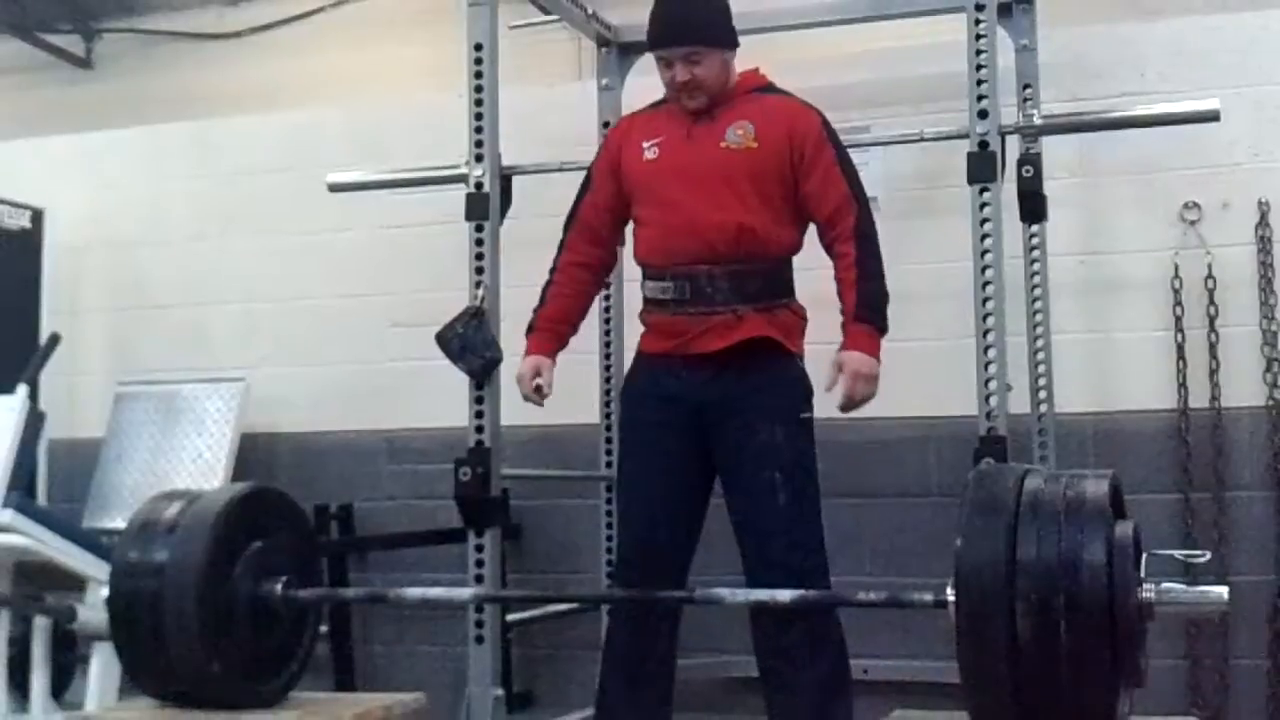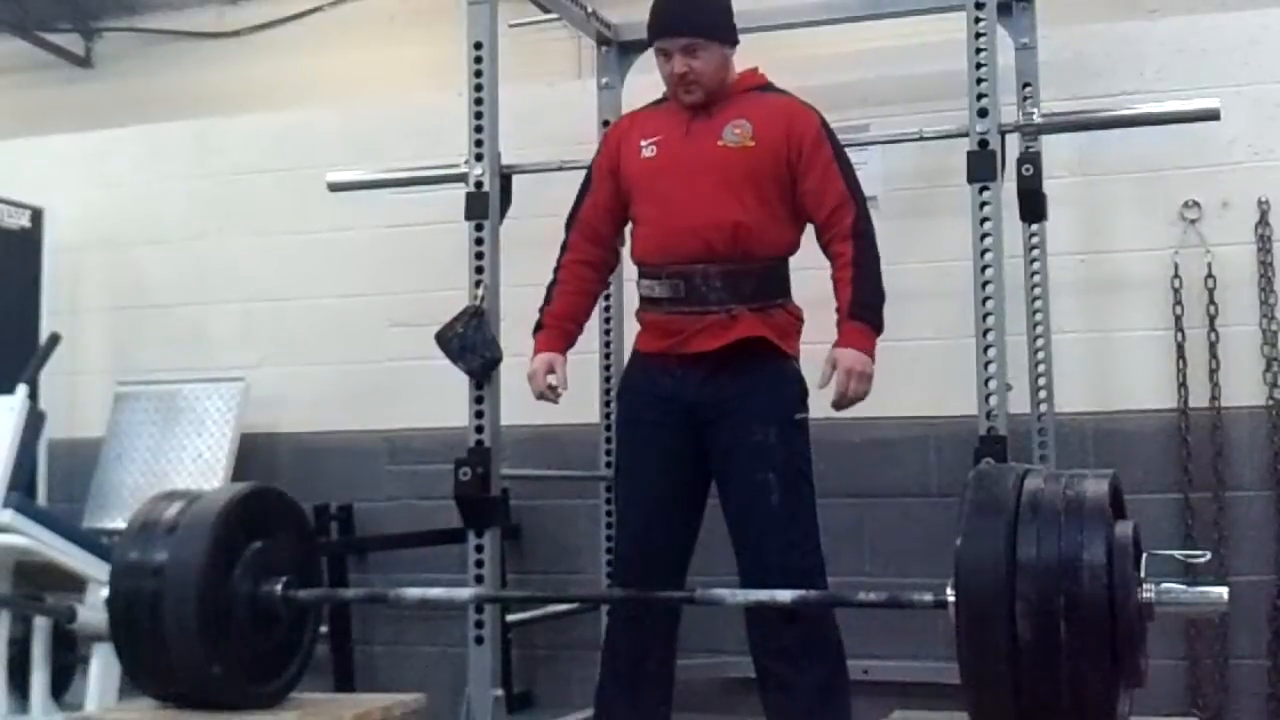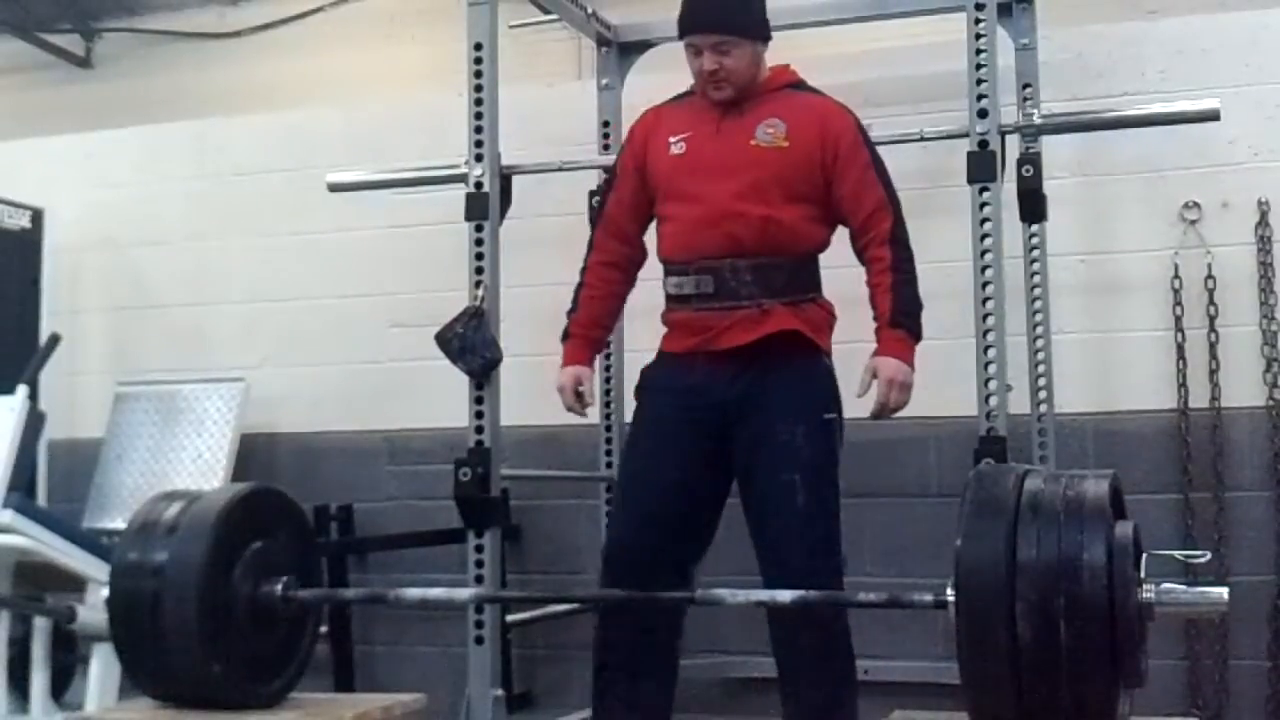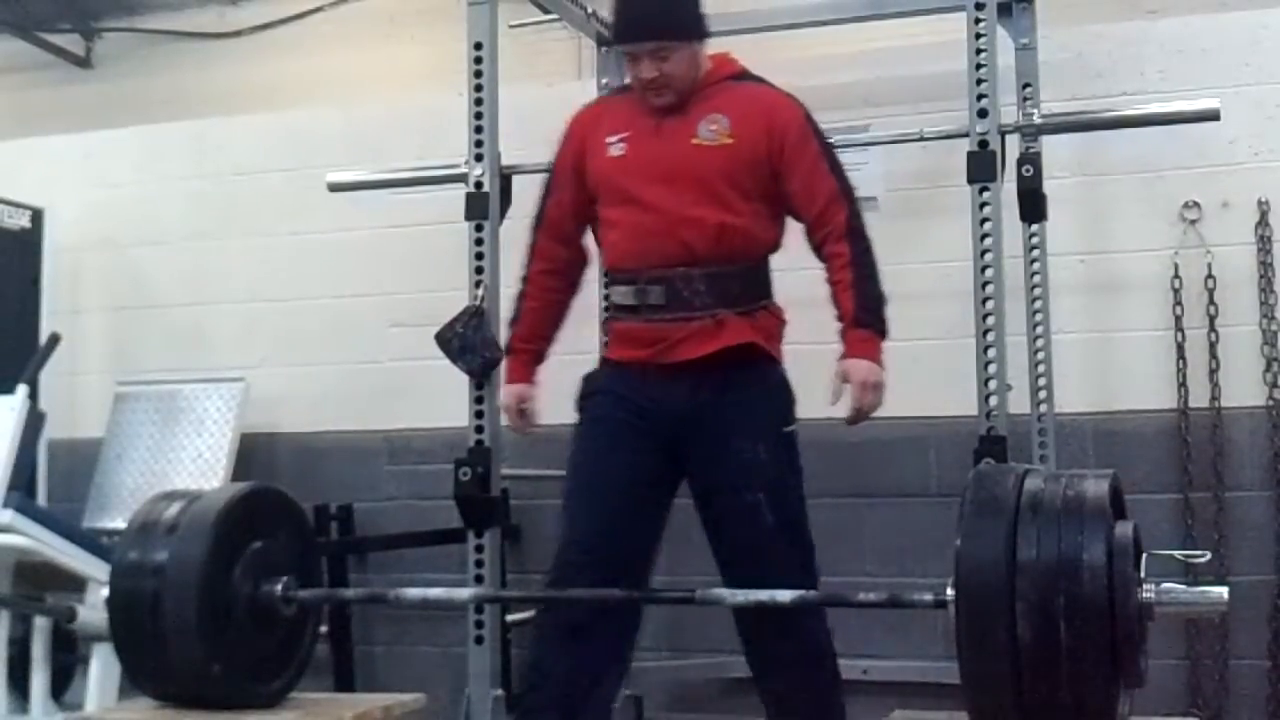
dt=0.5s
person 1, frame 1
left shoulder: (788, 121)
right shoulder: (629, 138)
left elbow: (850, 230)
right elbow: (584, 247)
left wrist: (862, 335)
right wrist: (543, 341)
left hip: (759, 372)
right hip: (659, 377)
left knee: (786, 567)
right knee: (642, 567)
person 1, frame 2
left shoulder: (787, 121)
right shoulder: (629, 136)
left elbow: (847, 230)
right elbow: (586, 247)
left wrist: (857, 333)
right wrist: (551, 338)
left hip: (755, 371)
right hip: (656, 376)
left knee: (782, 570)
right knee: (641, 570)
person 1, frame 3
left shoulder: (818, 120)
right shoulder: (655, 130)
left elbow: (880, 232)
right elbow: (613, 247)
left wrist: (896, 341)
right wrist: (580, 348)
left hip: (783, 371)
right hip: (682, 372)
left knee: (801, 574)
right knee: (634, 558)
person 1, frame 4
left shoulder: (765, 113)
right shoulder: (593, 129)
left elbow: (836, 227)
right elbow: (553, 253)
left wrist: (862, 341)
right wrist: (521, 362)
left hip: (737, 378)
right hip: (626, 384)
left knee: (774, 581)
right knee: (585, 578)
